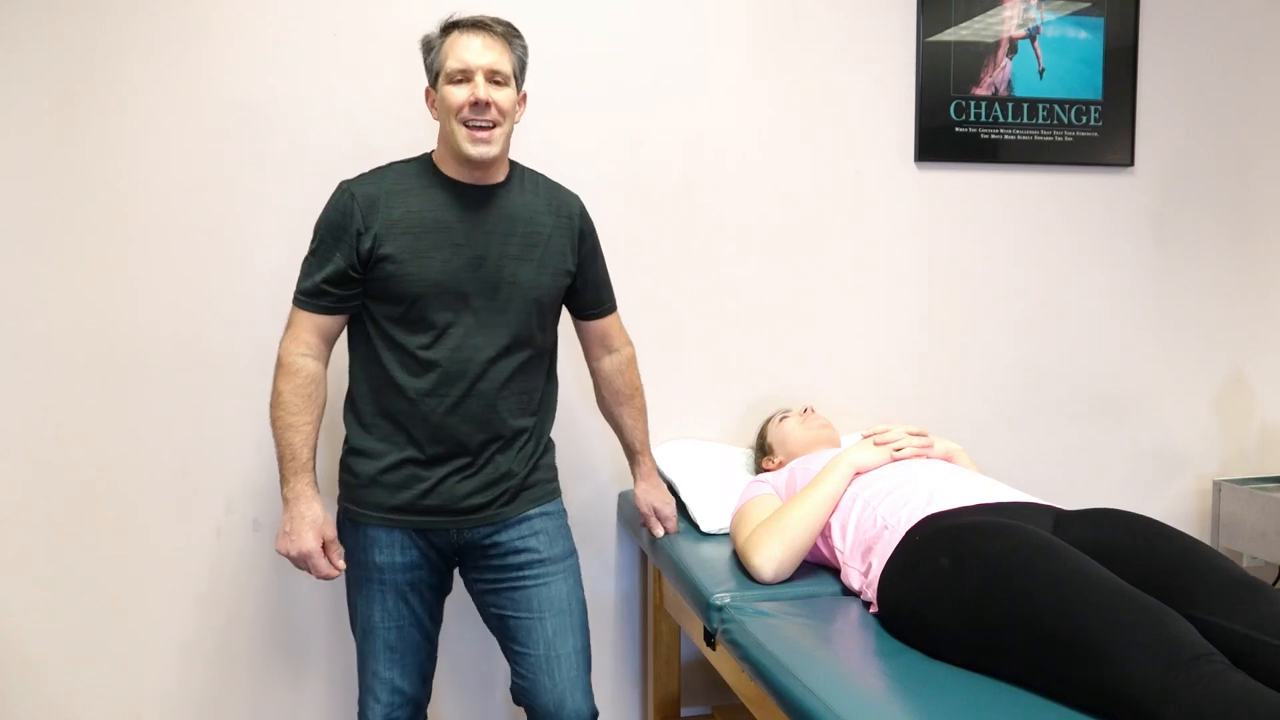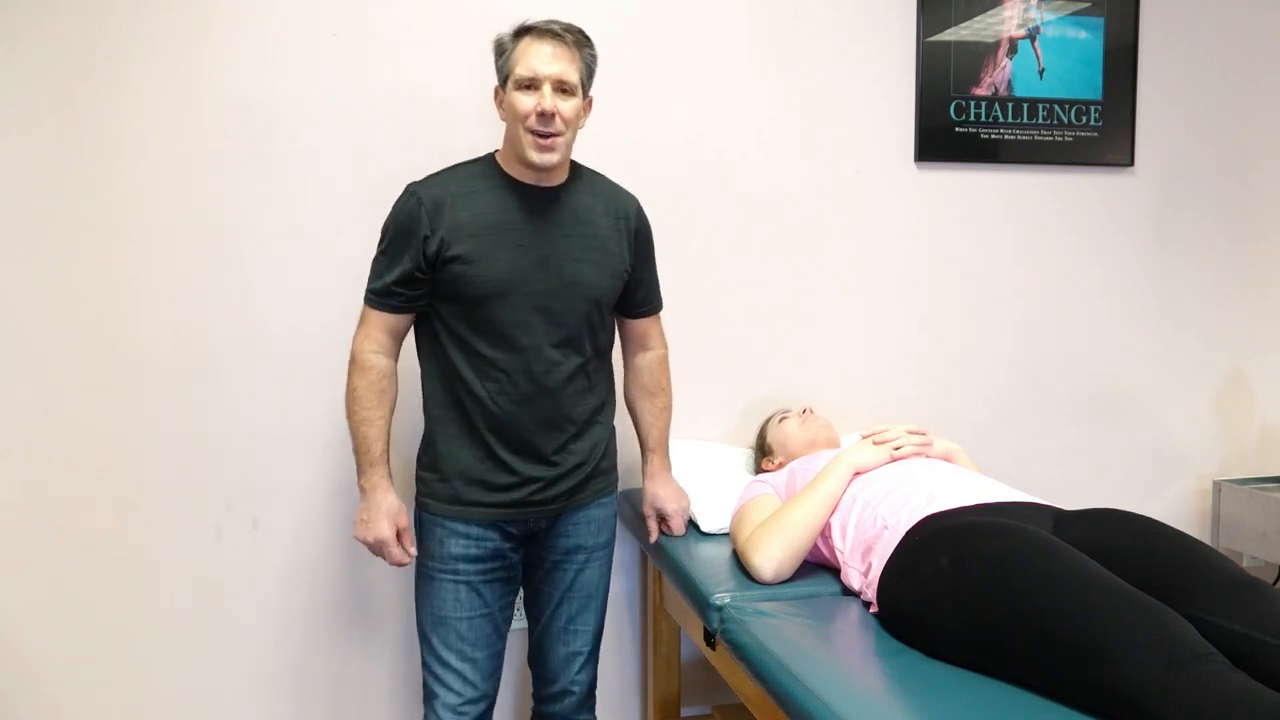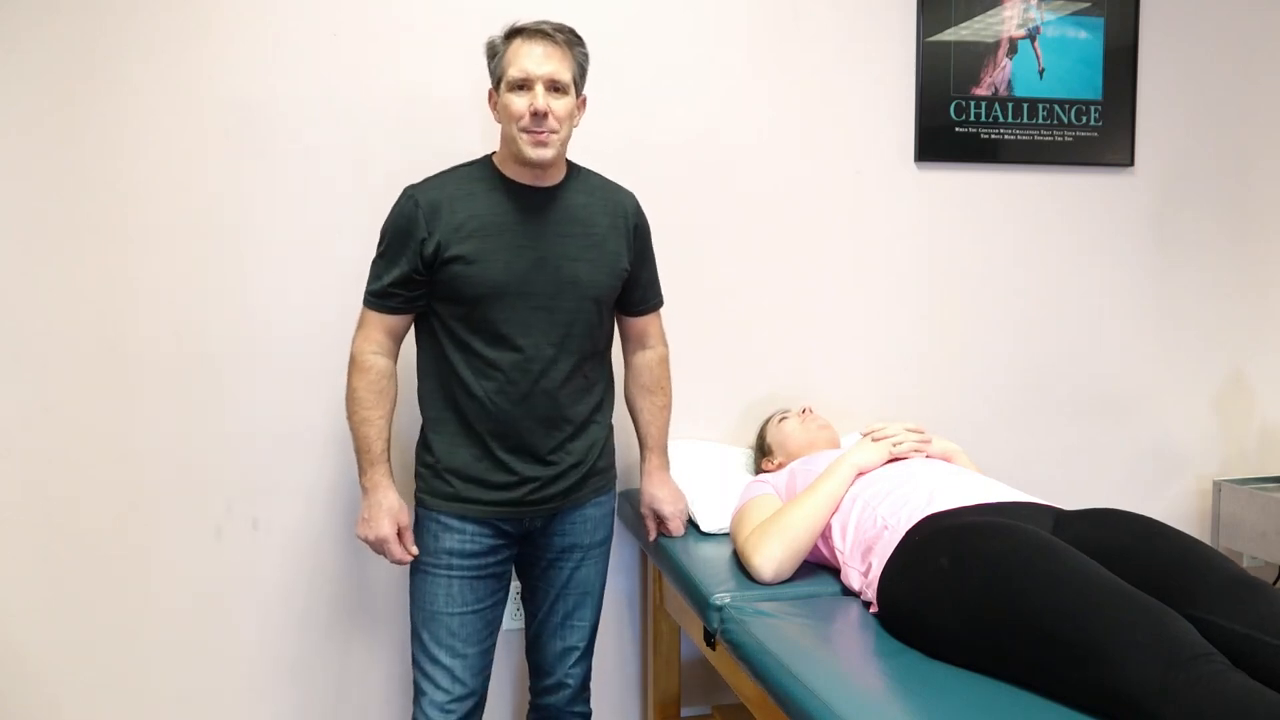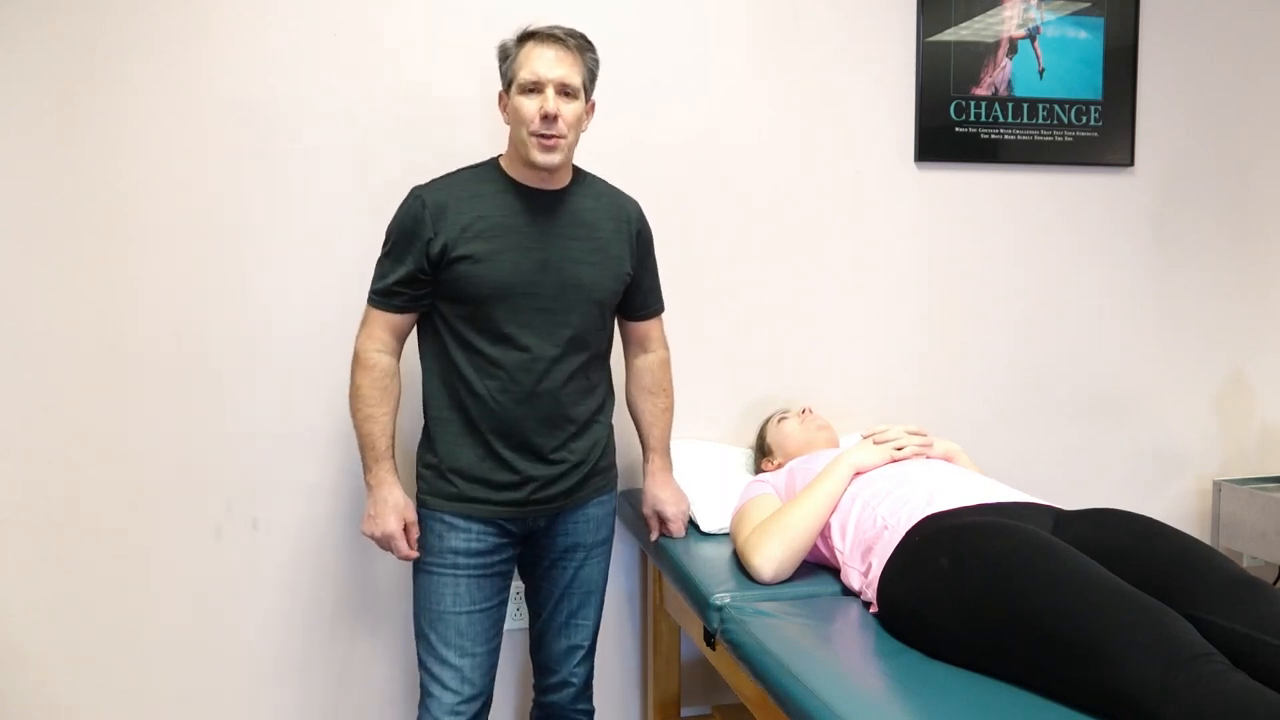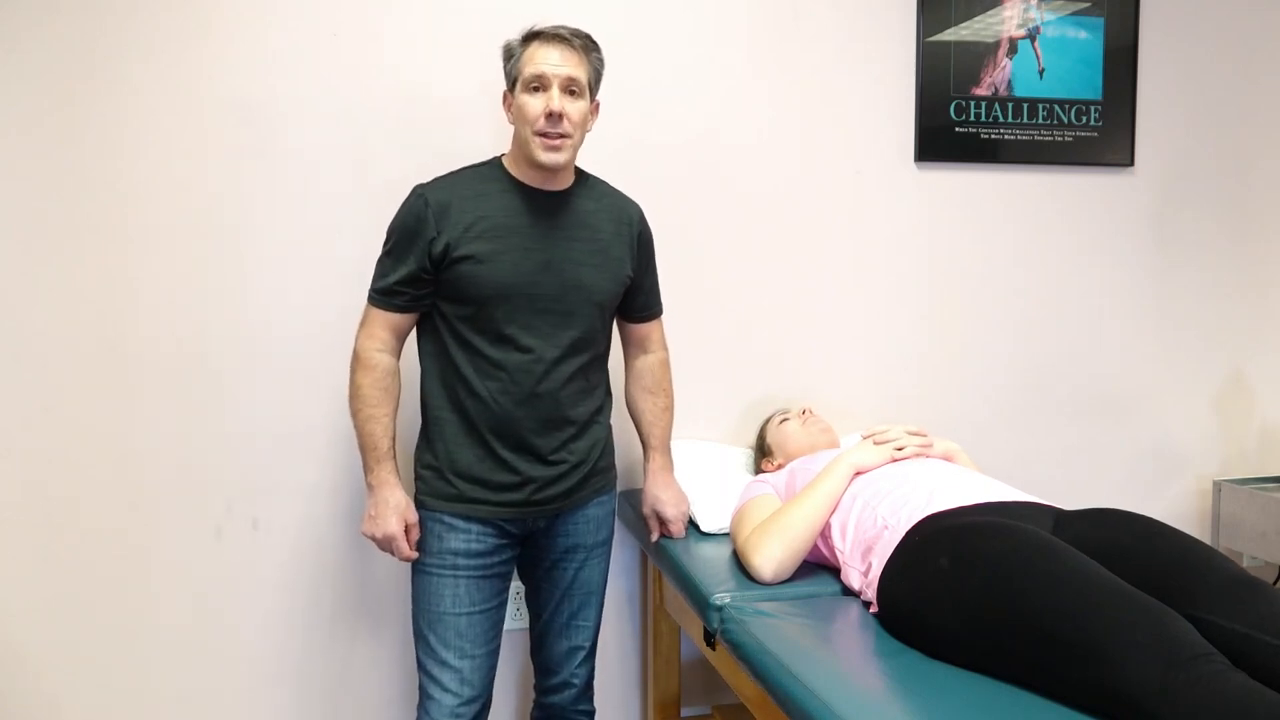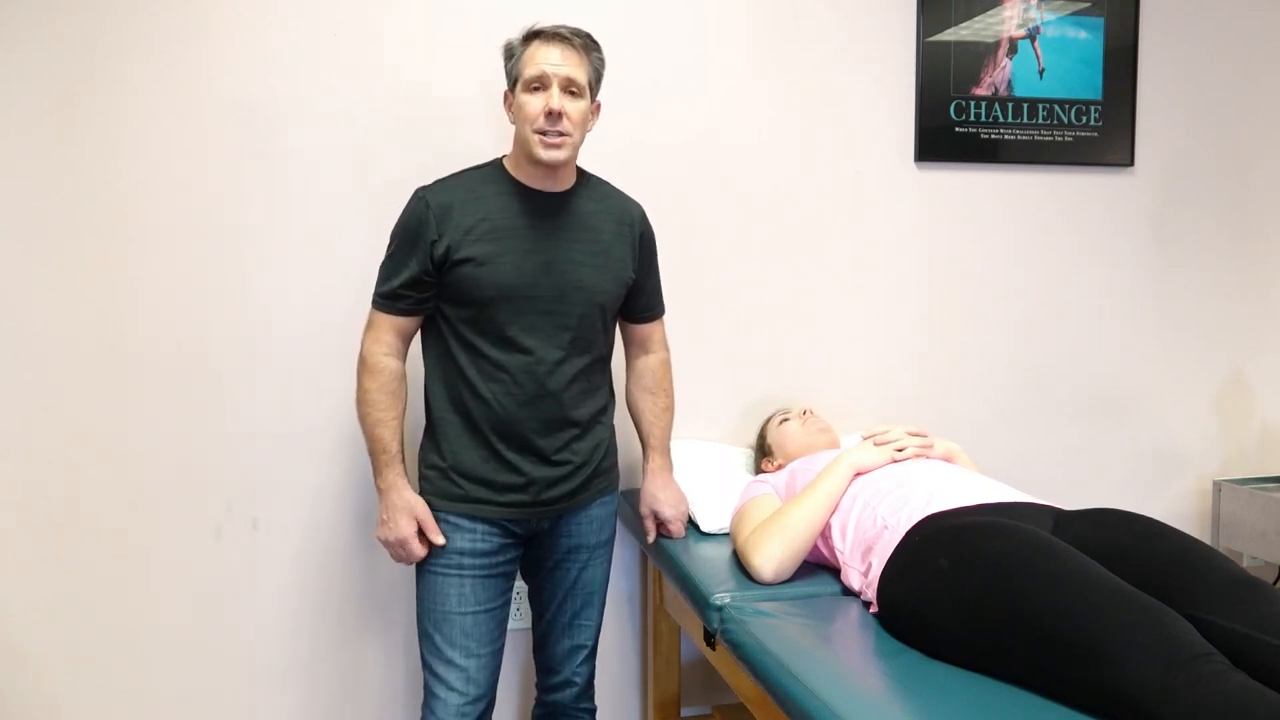
dt=0.7s
person 1, frame 1
left shoulder: (561, 214)
right shoulder: (364, 206)
left elbow: (608, 349)
right elbow: (304, 353)
left wrist: (644, 469)
right wrist: (299, 495)
left hip: (522, 509)
right hip: (388, 514)
person 1, frame 2
left shoulder: (620, 214)
right shoulder: (431, 206)
left elbow: (644, 348)
right elbow: (374, 351)
left wrist: (656, 469)
right wrist: (375, 485)
left hip: (583, 503)
right hip: (463, 508)
person 1, frame 3
left shoulder: (618, 212)
right shoulder: (429, 208)
left elbow: (644, 346)
right elbow: (374, 352)
left wrist: (655, 469)
right wrist: (377, 485)
left hip: (581, 502)
right hip: (460, 507)
person 1, frame 4
left shoulder: (621, 218)
right shoulder: (435, 209)
left elbow: (645, 350)
right elbow: (378, 349)
left wrist: (657, 470)
right wrist: (381, 481)
left hip: (582, 502)
right hip: (462, 508)
person 1, frame 5
left shoulder: (622, 220)
right shoulder: (439, 208)
left elbow: (646, 351)
right elbow: (378, 347)
left wrist: (659, 469)
right wrist: (382, 482)
left hip: (582, 503)
right hip: (462, 508)
person 1, frame 6
left shoulder: (623, 220)
right shoulder: (440, 210)
left elbow: (647, 350)
right elbow: (383, 352)
left wrist: (657, 469)
right wrist: (393, 486)
left hip: (584, 503)
right hip: (466, 508)
person 2, frame 1
left shoulder: (891, 454)
right shoulder: (773, 482)
right elbow: (767, 560)
left wrist: (949, 451)
right wrist: (848, 460)
right knee: (1174, 665)
person 2, frame 2
left shoulder: (889, 452)
right shoulder: (772, 484)
right elbow: (767, 561)
left wrist: (948, 451)
right wrist: (847, 462)
right knee: (1172, 664)
person 2, frame 3
left shoulder: (892, 452)
right shoulder: (772, 483)
right elbow: (767, 560)
left wrist: (946, 451)
right wrist: (851, 461)
right knee: (1177, 665)
person 2, frame 4
left shoulder: (895, 452)
right shoulder: (772, 483)
right elbow: (767, 561)
left wrist: (948, 452)
right wrist: (848, 462)
right knee: (1176, 666)
person 2, frame 5
left shoulder: (896, 451)
right shoulder: (772, 483)
right elbow: (767, 561)
left wrist: (949, 453)
right wrist: (848, 461)
right knee: (1176, 665)
person 2, frame 6
left shoulder: (892, 452)
right shoulder: (772, 484)
right elbow: (767, 561)
left wrist: (949, 452)
right wrist: (848, 462)
right knee: (1173, 665)
